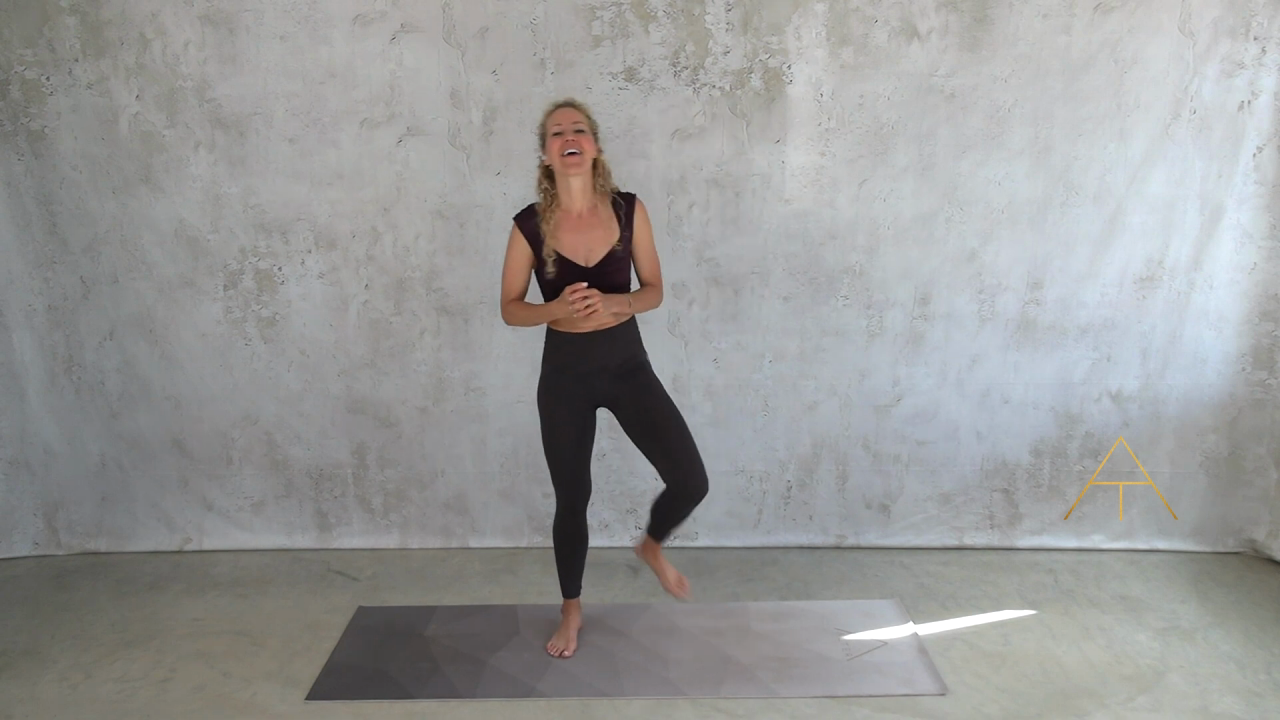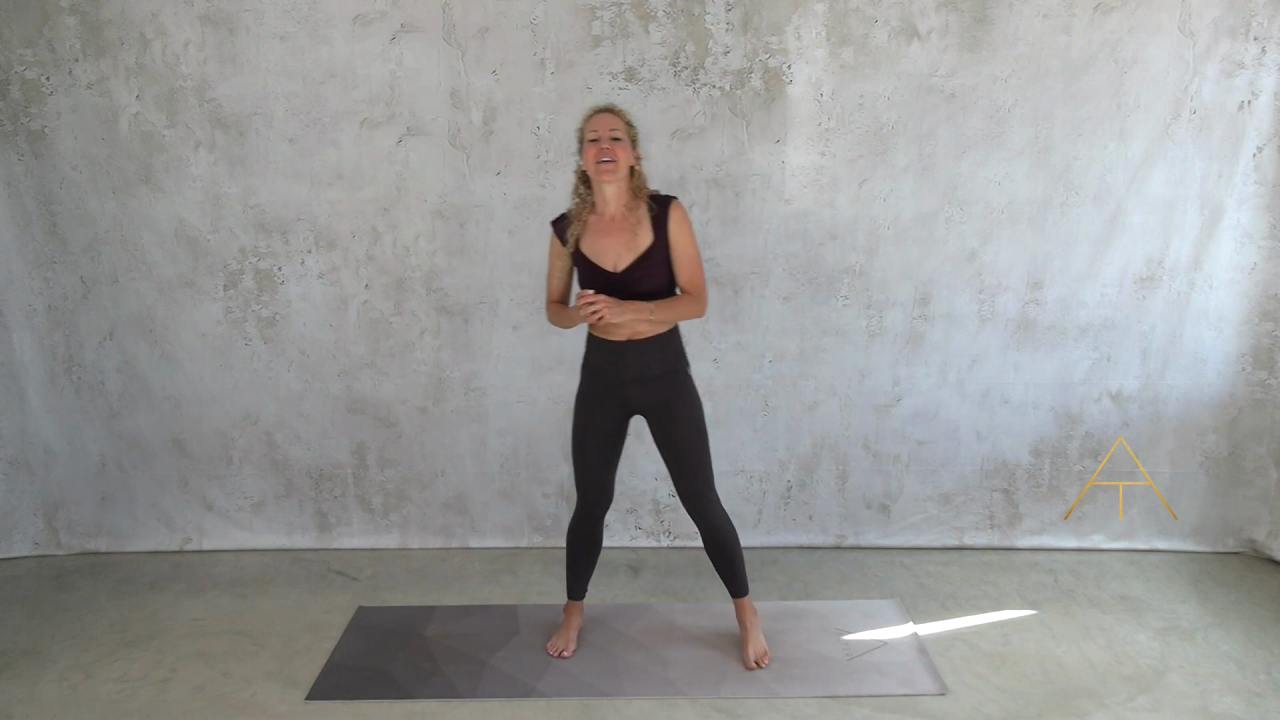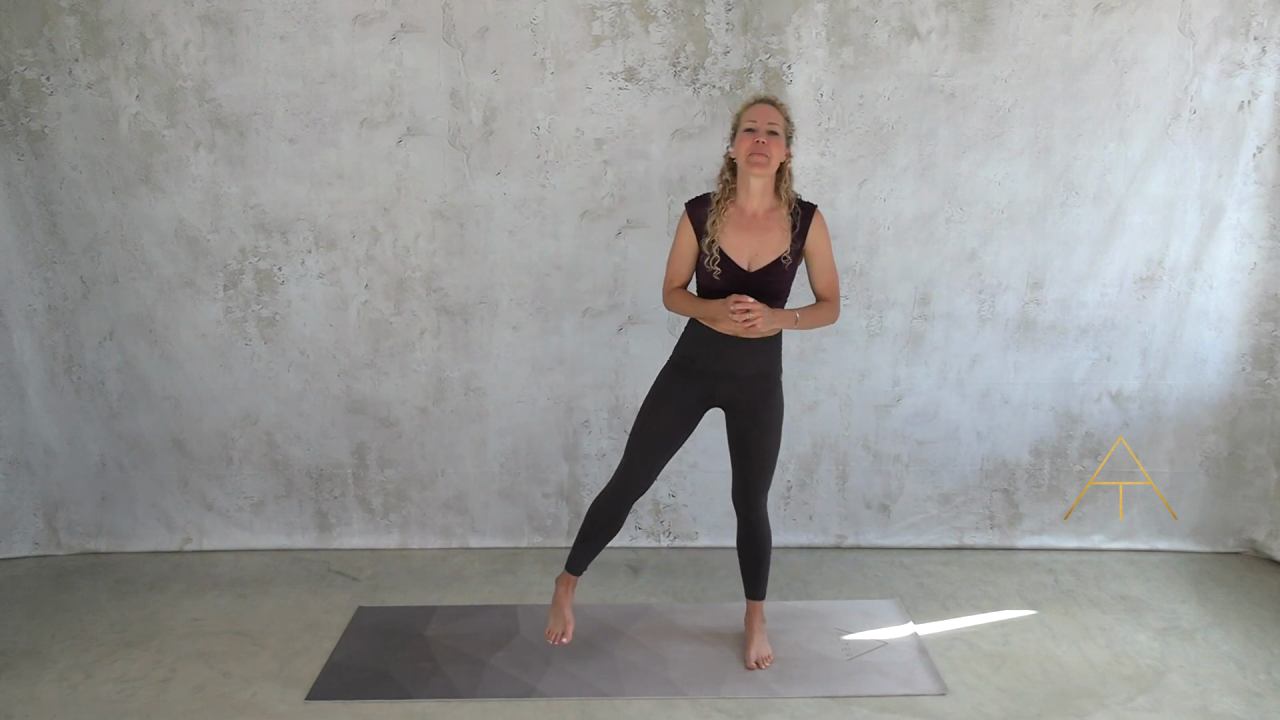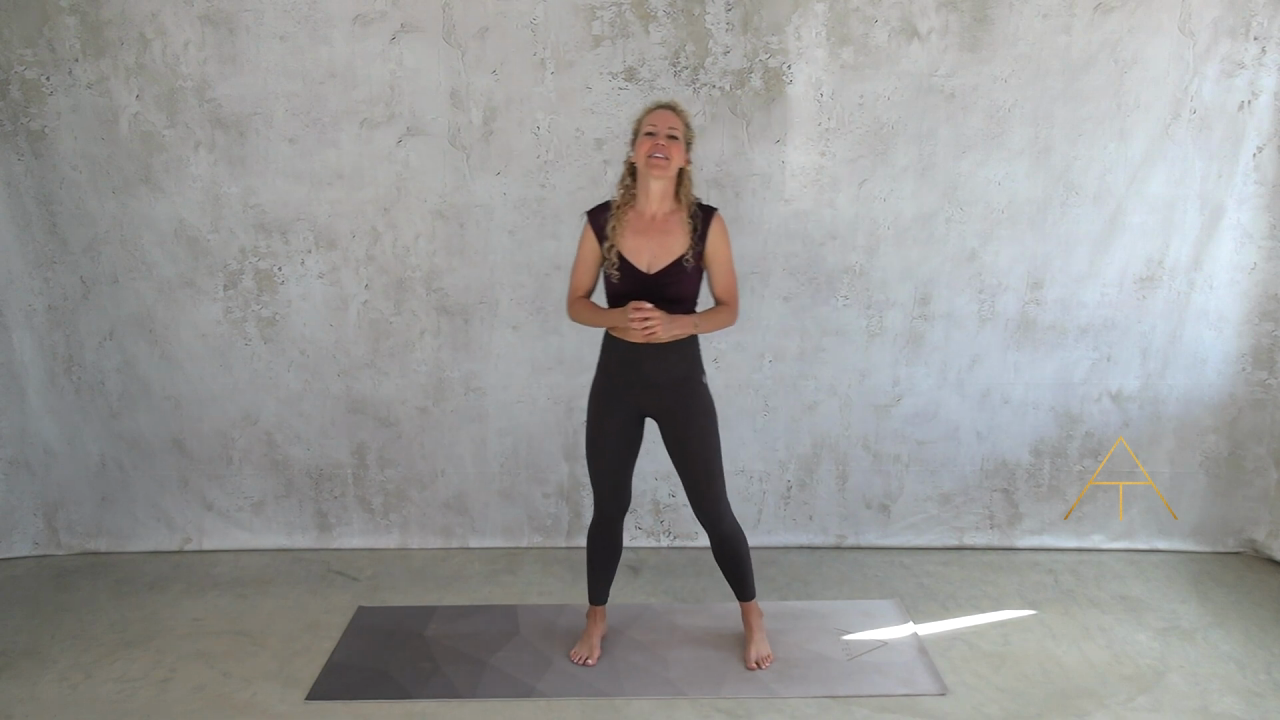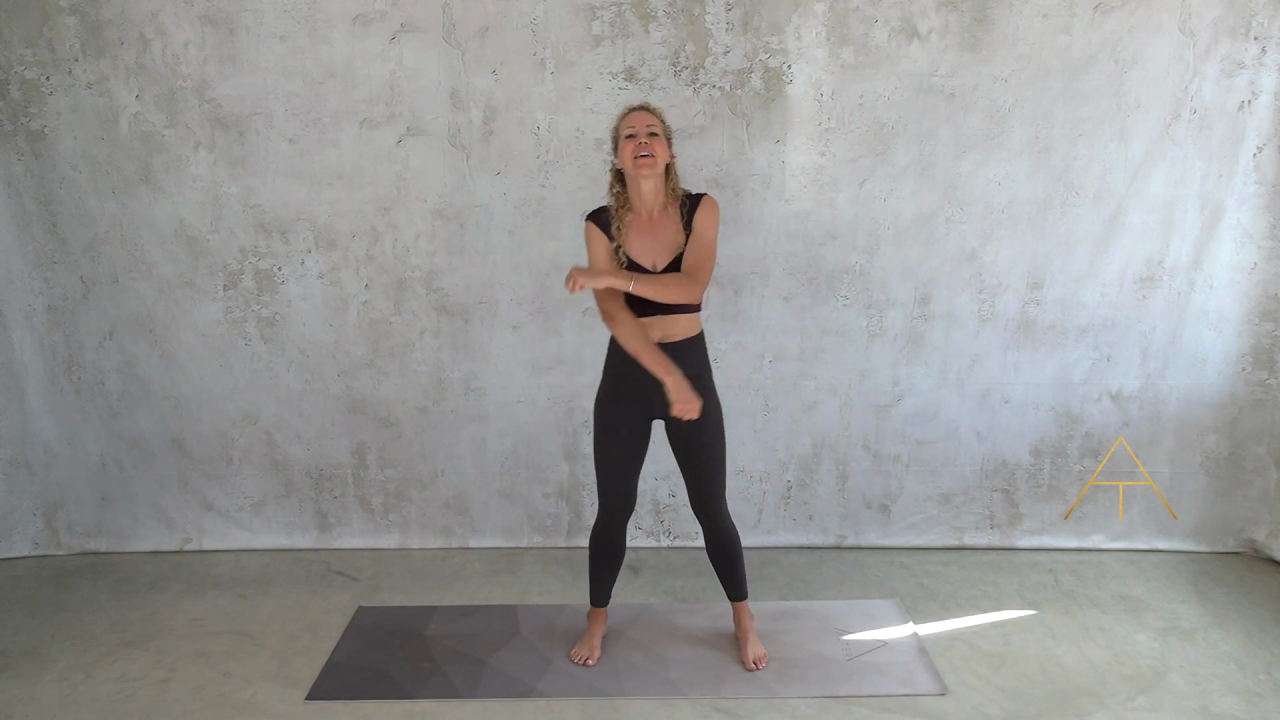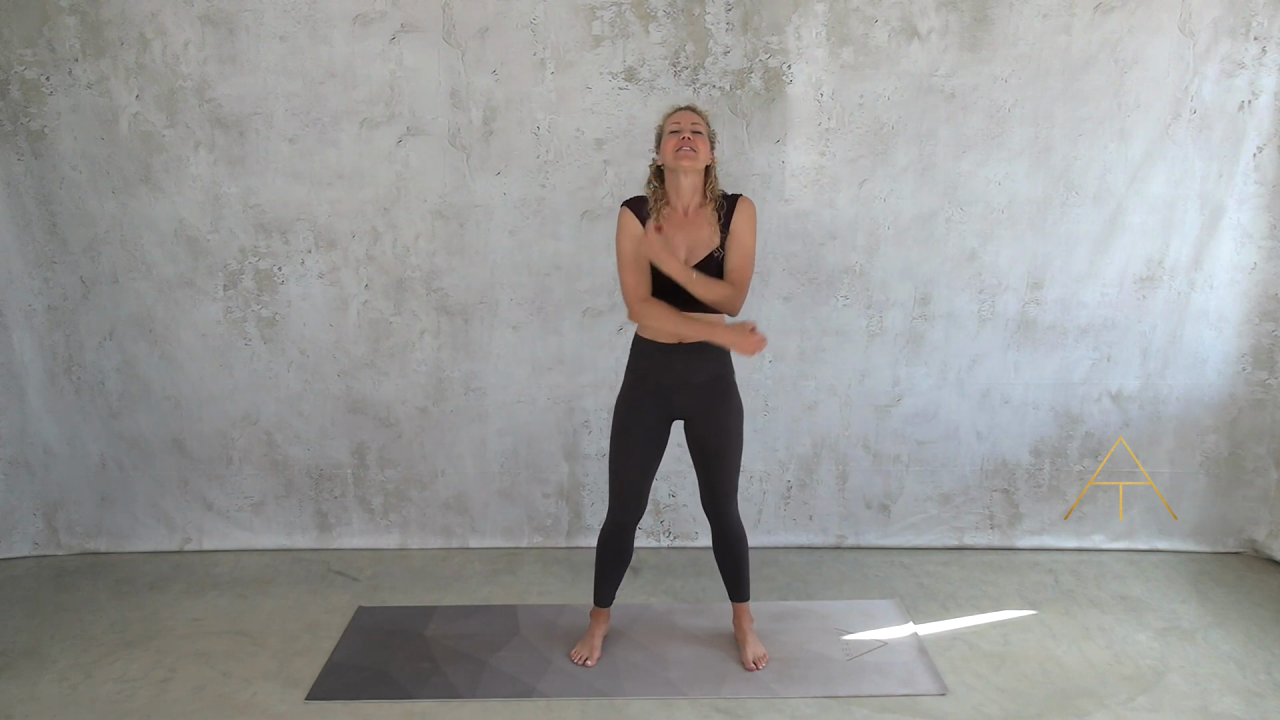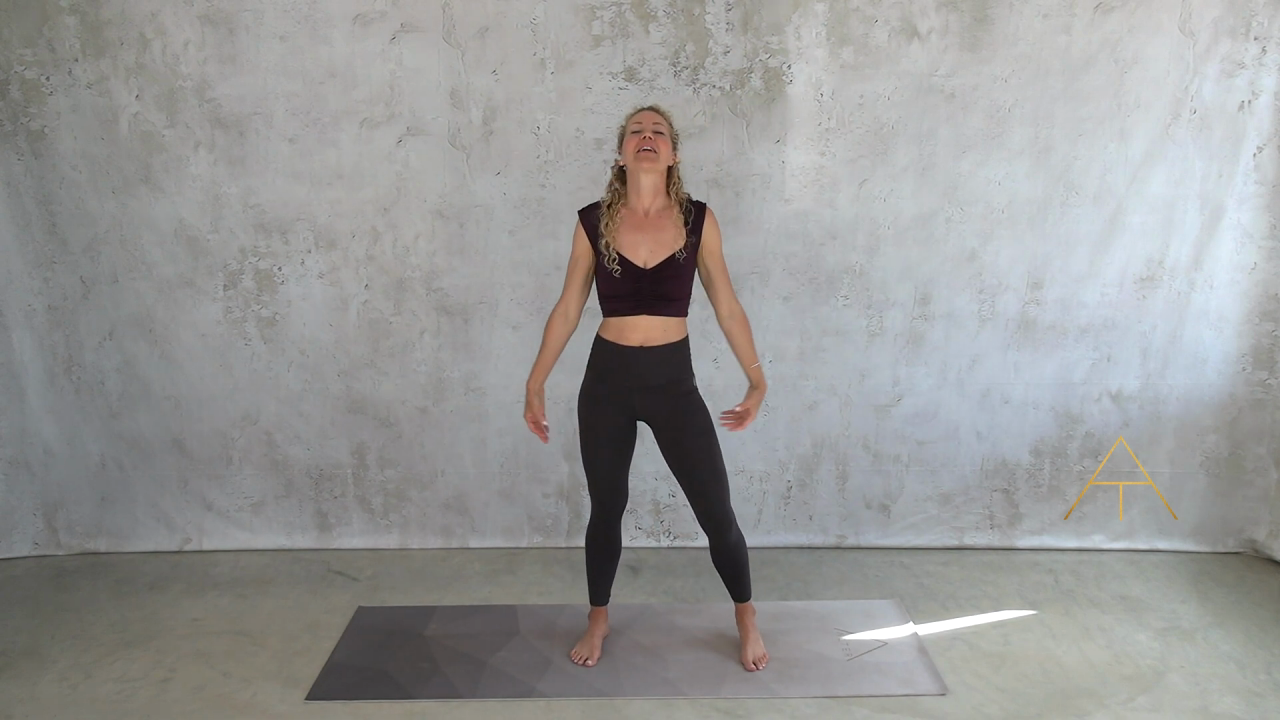
dt=0.7s
person 1, frame 1
left shoulder: (629, 210)
right shoulder: (529, 225)
left elbow: (654, 290)
right elbow: (510, 308)
left wrist: (613, 304)
right wrist: (555, 309)
left hip: (627, 360)
right hip: (564, 370)
left knee: (691, 482)
right knee: (571, 498)
left ankle: (653, 546)
right ankle: (571, 611)
person 1, frame 2
left shoulder: (667, 213)
right shoulder: (567, 228)
left elbow: (695, 301)
right elbow: (553, 308)
left wrist: (627, 309)
right wrist: (578, 313)
left hip: (665, 371)
right hip: (601, 376)
left knee: (702, 501)
right knee: (591, 502)
left ankle: (746, 613)
right ankle: (573, 613)
person 1, frame 3
left shoulder: (805, 221)
right shoulder: (700, 213)
left elbow: (830, 306)
right elbow: (671, 294)
left wrist: (778, 317)
right wrist: (717, 308)
left hip: (759, 374)
right hip: (693, 363)
left knee: (751, 503)
right knee: (629, 481)
left ankle: (755, 619)
right ankle: (567, 583)
person 1, frame 4
left shoulder: (707, 223)
right shoulder: (602, 221)
left elbow: (729, 308)
right elbow: (575, 303)
left wrist: (680, 323)
right wrist: (613, 317)
left hip: (680, 376)
right hip: (616, 375)
left knee: (712, 506)
right knee: (609, 508)
left ankle: (752, 615)
right ankle: (596, 617)
person 1, frame 5
left shoulder: (701, 209)
right shoulder: (600, 225)
left elbow: (690, 288)
right elbow: (614, 316)
left wrist: (606, 276)
right wrist: (669, 378)
left hip: (689, 370)
right hip: (627, 375)
left knee: (711, 508)
right knee: (614, 508)
left ankle: (743, 619)
right ankle: (598, 618)
person 1, frame 6
left shoulder: (737, 210)
right shoulder: (634, 214)
left elbow: (734, 297)
right elbow: (640, 305)
left wrist: (677, 263)
right wrist: (720, 330)
left hip: (711, 377)
right hip: (647, 375)
left knee: (722, 507)
right knee: (624, 510)
left ankle: (743, 620)
right ankle: (599, 619)
person 1, frame 7
left shoulder: (698, 219)
right shoulder: (594, 221)
left elbow: (727, 305)
right elbow: (567, 308)
left wrist: (756, 379)
right wrist: (535, 385)
left hip: (672, 379)
right hip: (608, 377)
left knee: (716, 510)
right knee: (606, 508)
left ankle: (746, 619)
right ankle: (598, 619)
